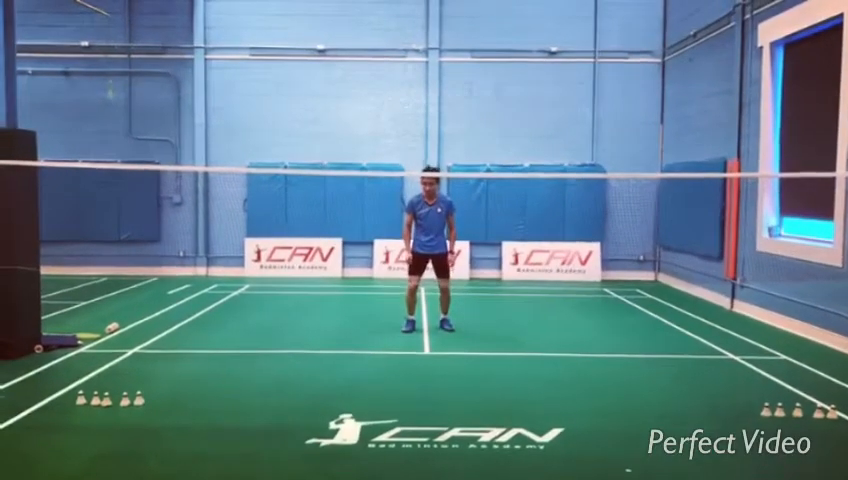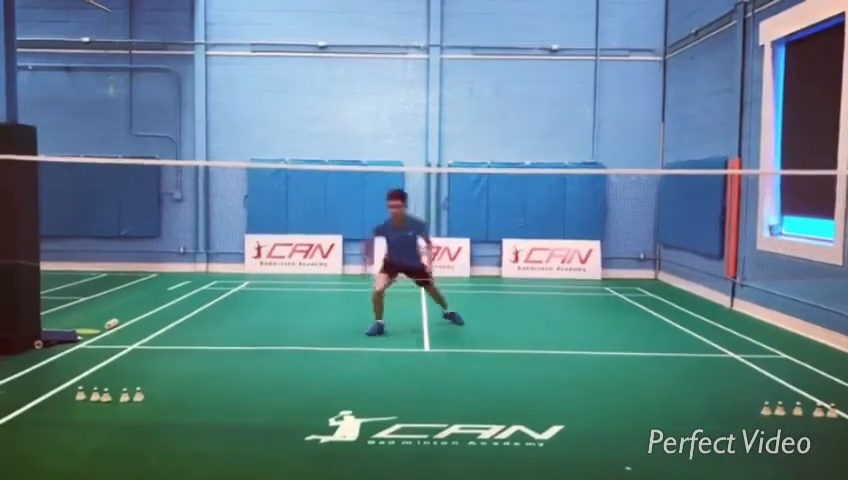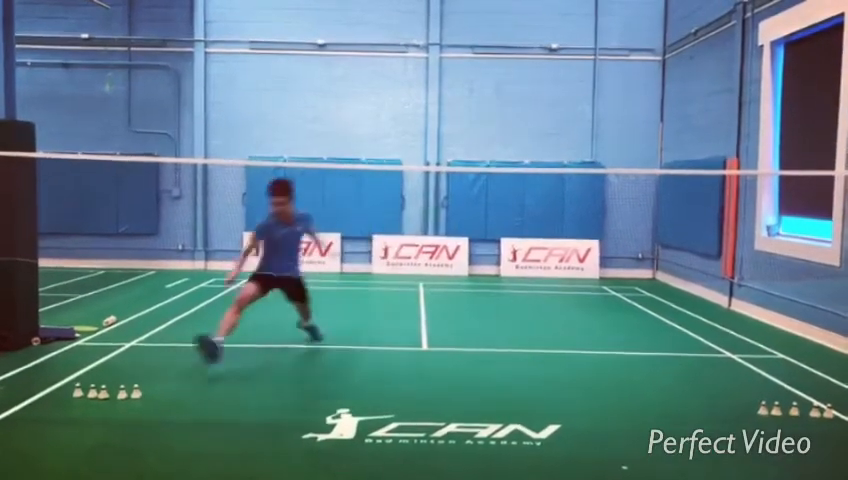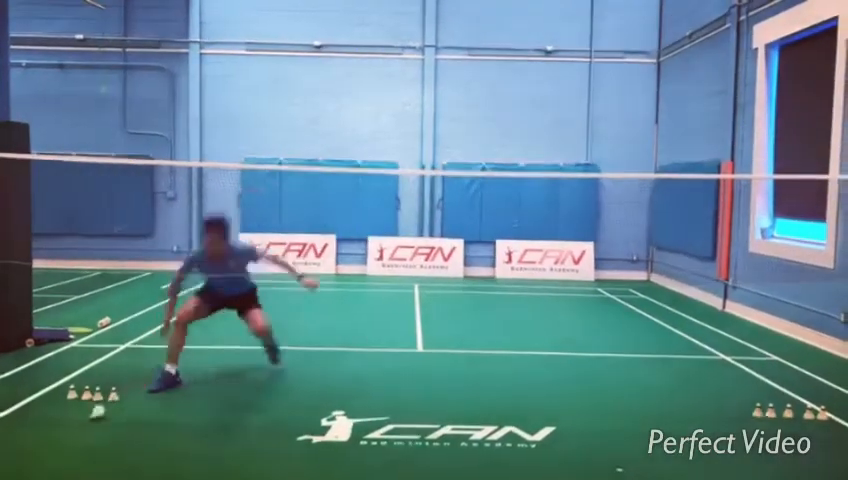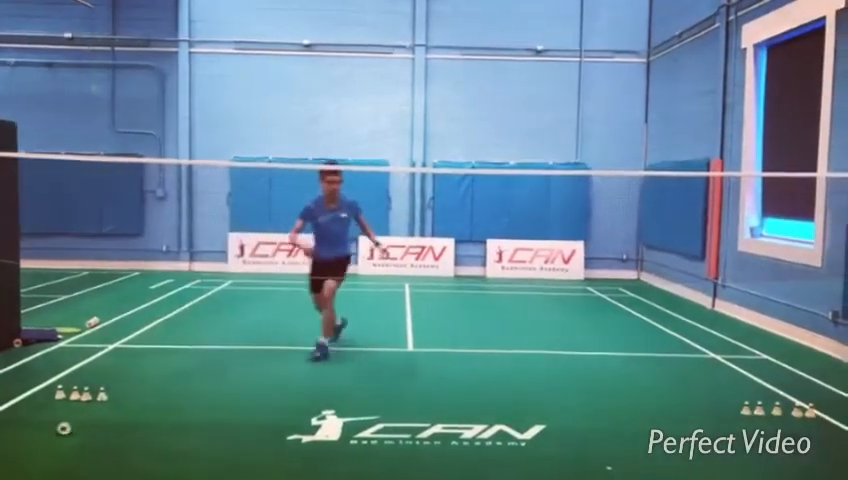
dt=0.5s
person 1, frame 1
left shoulder: (447, 203)
right shoulder: (414, 202)
left elbow: (452, 228)
right elbow: (407, 227)
left wrist: (451, 252)
right wrist: (407, 250)
left hip: (440, 251)
right hip: (418, 250)
left knee: (444, 287)
right knee: (412, 286)
left ankle: (444, 318)
right ankle: (410, 319)
person 1, frame 2
left shoulder: (418, 224)
right shoulder: (384, 226)
left elbow: (428, 243)
right elbow: (370, 241)
left wrist: (430, 264)
right wrist: (367, 261)
left hip: (414, 263)
right hip: (392, 263)
left knee: (433, 291)
right knee: (378, 290)
left ankle: (448, 312)
right ankle: (379, 323)
person 1, frame 3
left shoulder: (303, 218)
right shoulder: (266, 225)
right elbow: (248, 249)
left wrist: (317, 241)
right wrist: (236, 269)
left hip: (291, 275)
right hip: (267, 272)
left knee: (305, 311)
right knee: (241, 300)
left ankle: (307, 323)
right ankle: (216, 343)
person 1, frame 4
left shoulder: (242, 252)
right shoulder: (197, 257)
left elbow: (275, 259)
right elbow: (177, 282)
left wrist: (300, 277)
right wrist: (168, 317)
left hip: (243, 294)
right hip: (214, 293)
left knee: (261, 329)
right knee: (182, 317)
left ankle: (270, 346)
right ankle: (170, 371)
person 1, frame 5
left shoulder: (351, 205)
right shoulder: (311, 209)
left elbow: (363, 225)
right elbow: (293, 235)
left wrist: (376, 243)
right wrist: (302, 246)
left hip: (341, 258)
right hip: (320, 259)
left knee: (328, 293)
right knee: (321, 305)
left ankle: (323, 343)
right ankle: (337, 323)
